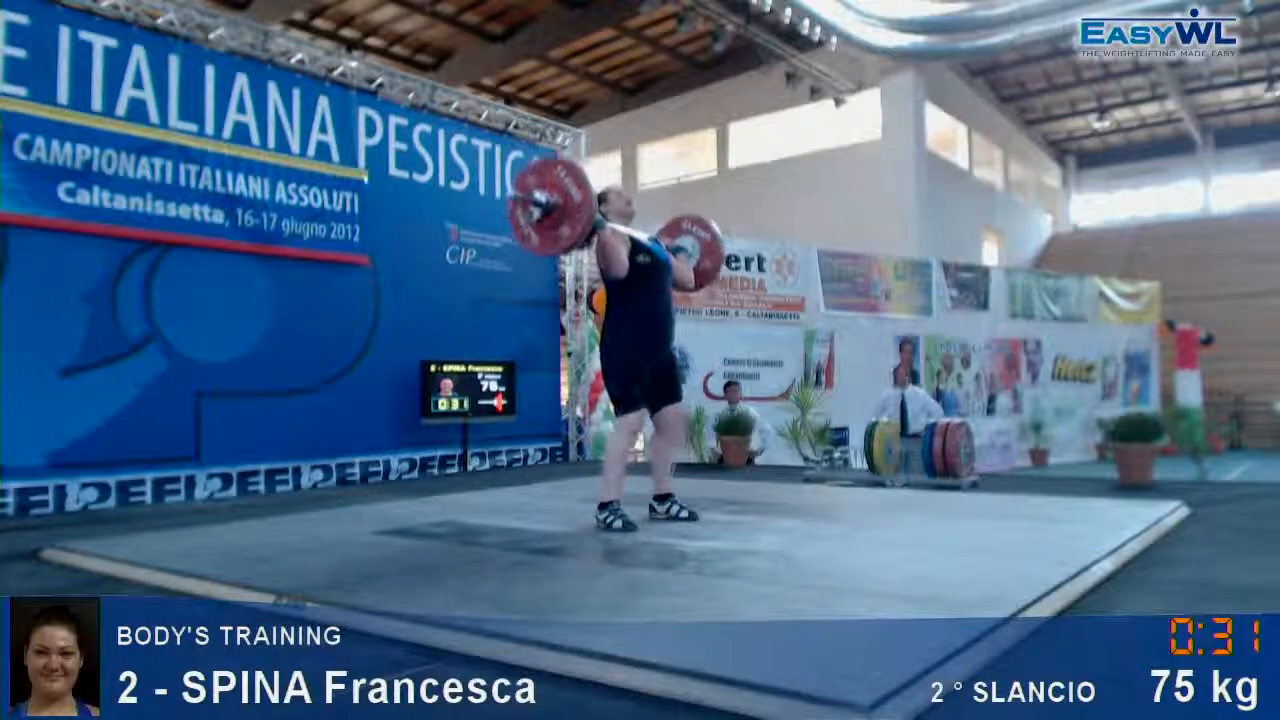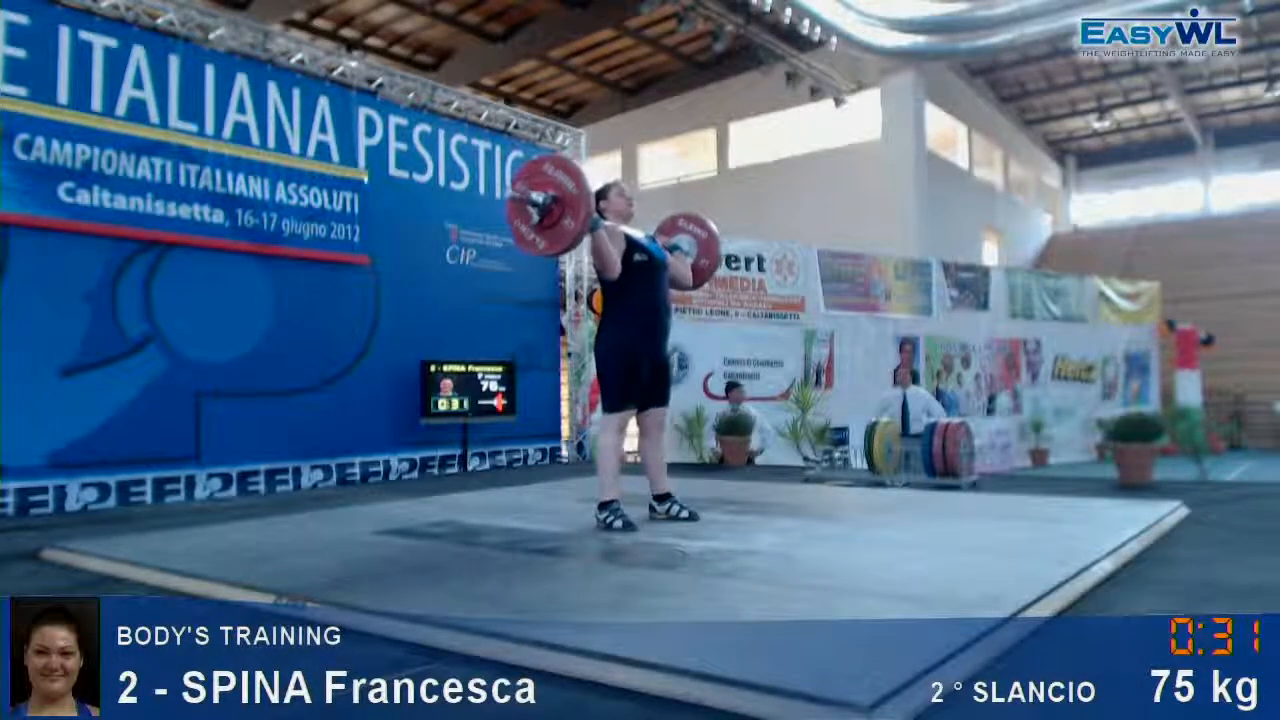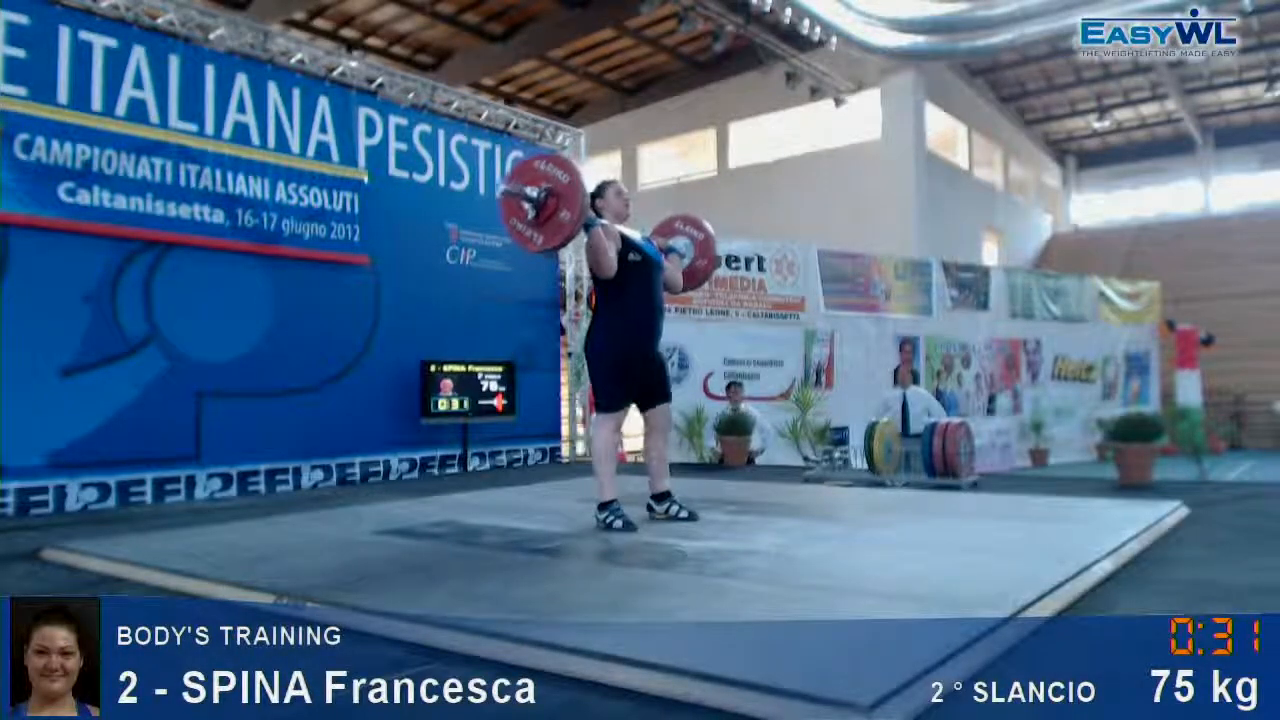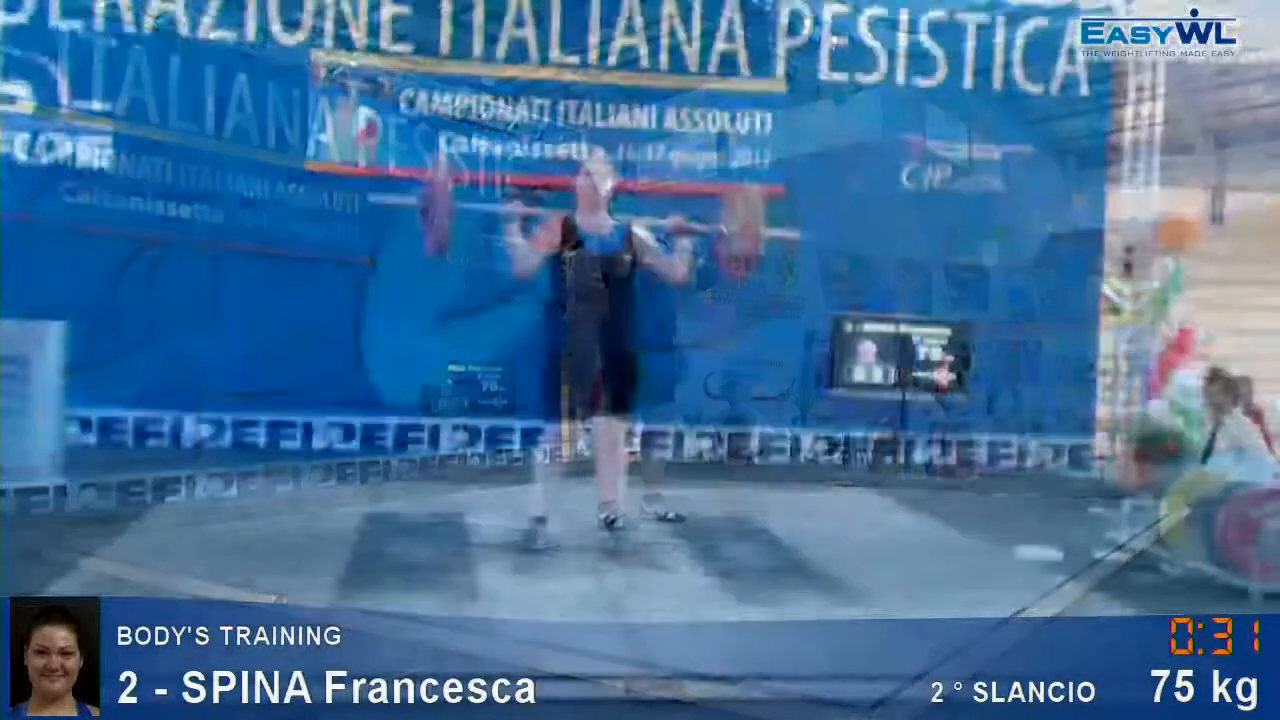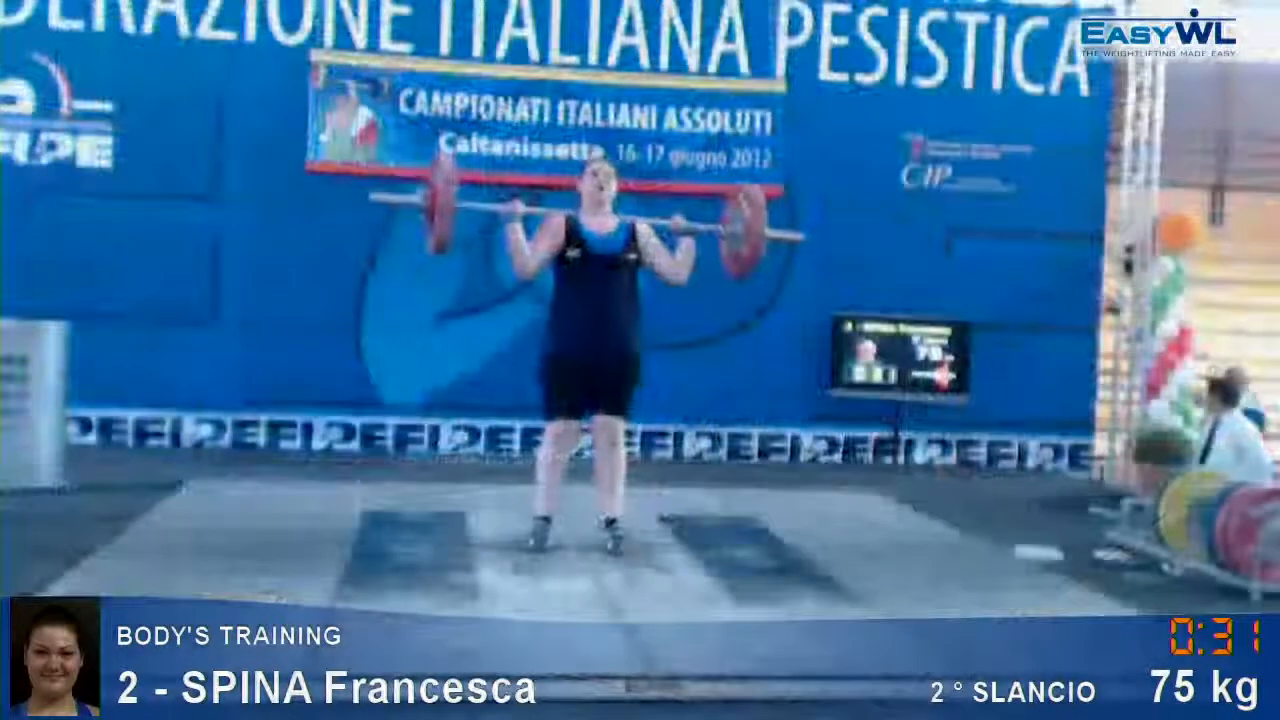
dt=0.5s
person 1, frame 1
left shoulder: (650, 243)
right shoulder: (610, 238)
left elbow: (687, 281)
right elbow: (619, 268)
left wrist: (676, 250)
right wrist: (599, 227)
left hip: (659, 347)
right hip: (625, 345)
left knee: (673, 421)
right knee: (630, 421)
left ankle: (662, 499)
right ankle: (608, 506)
person 1, frame 2
left shoulder: (647, 240)
right shoulder: (608, 234)
left elbow: (684, 279)
right elbow: (611, 270)
left wrist: (675, 247)
right wrist: (595, 227)
left hip: (653, 345)
right hip: (621, 343)
left knee: (654, 422)
right knee: (616, 420)
left ankle: (661, 499)
right ankle: (607, 506)
person 1, frame 3
left shoulder: (645, 242)
right shoulder: (605, 233)
left elbow: (675, 284)
right elbow: (606, 268)
left wrist: (671, 250)
right wrist: (590, 224)
left hip: (646, 347)
right hip: (612, 345)
left knee: (660, 418)
right knee: (610, 419)
left ankle: (661, 497)
right ankle: (607, 506)
person 1, frame 4
left shoulder: (631, 233)
right shoulder: (559, 227)
left elbow: (675, 273)
right elbow: (524, 266)
left wrist: (682, 237)
right wrist: (513, 223)
left hip: (618, 350)
right hip: (573, 347)
left knee: (612, 431)
right knee: (558, 432)
left ankle: (610, 512)
right ankle: (538, 518)
person 1, frame 5
left shoulder: (637, 232)
right shoulder: (560, 225)
left elbow: (677, 273)
right elbow: (526, 266)
left wrist: (686, 236)
right wrist: (514, 222)
left hip: (619, 352)
right hip: (568, 350)
left knee: (611, 433)
right knee: (560, 432)
left ankle: (612, 520)
right ankle: (542, 518)
